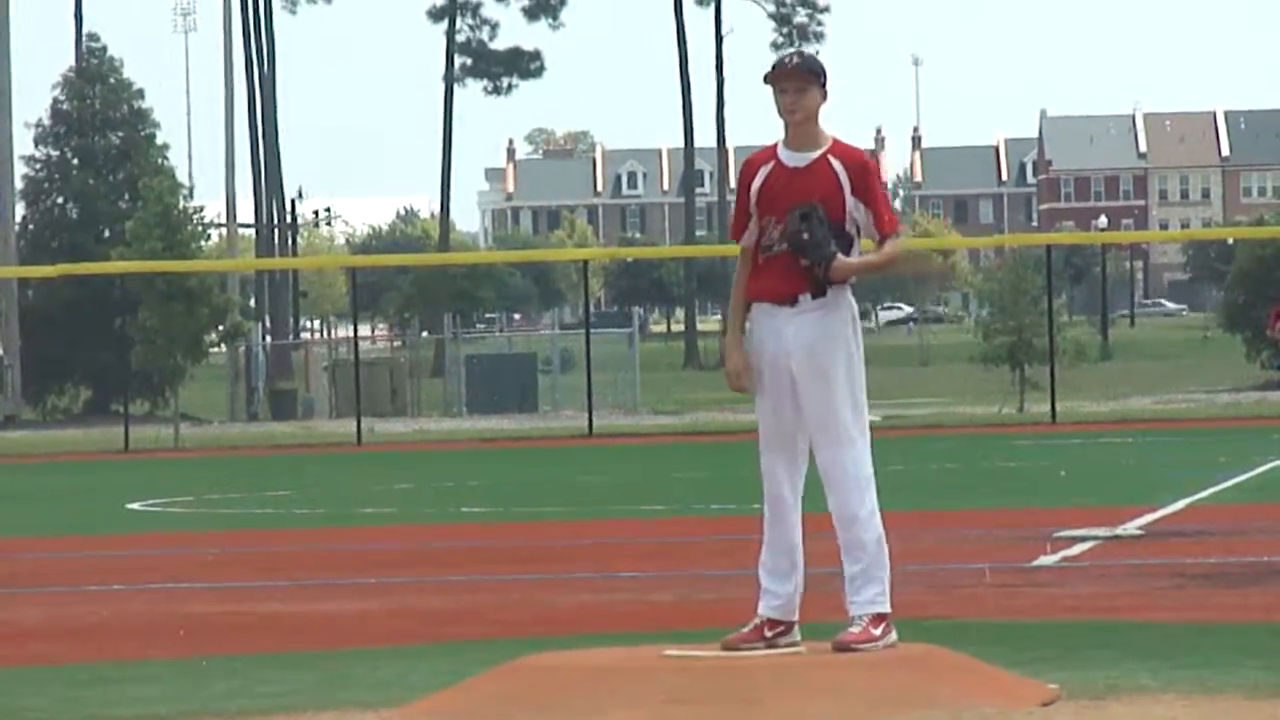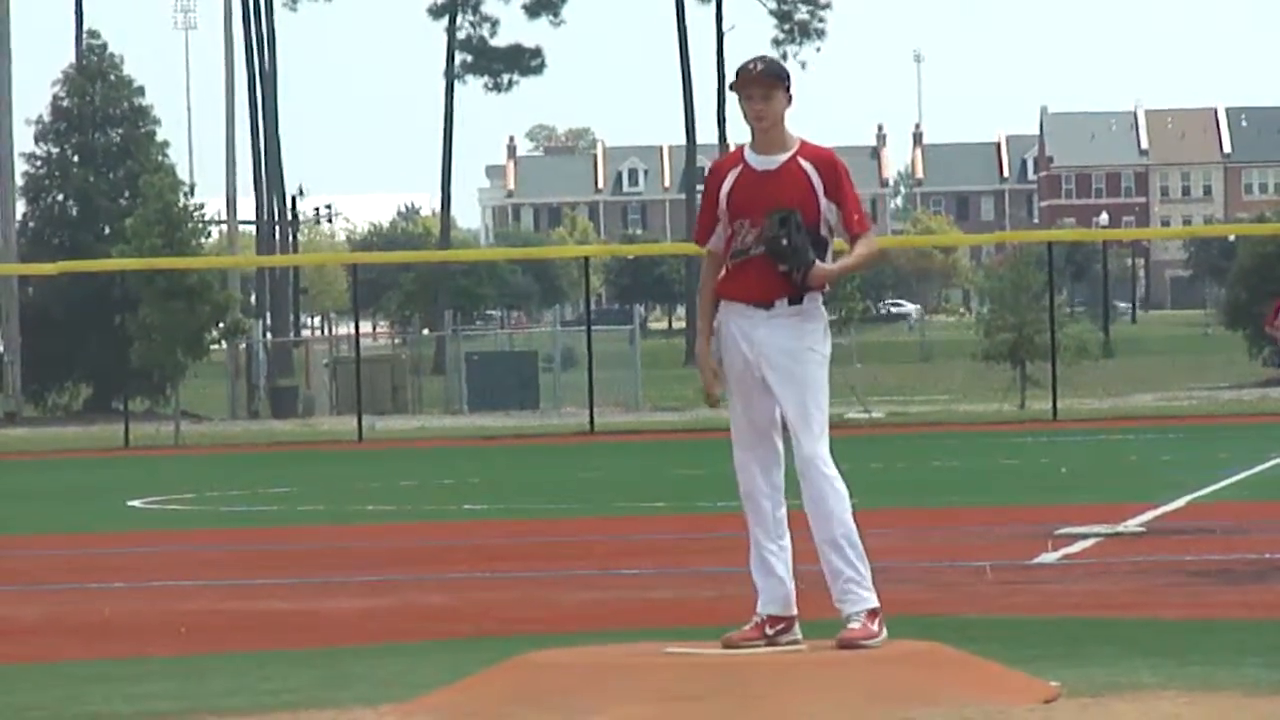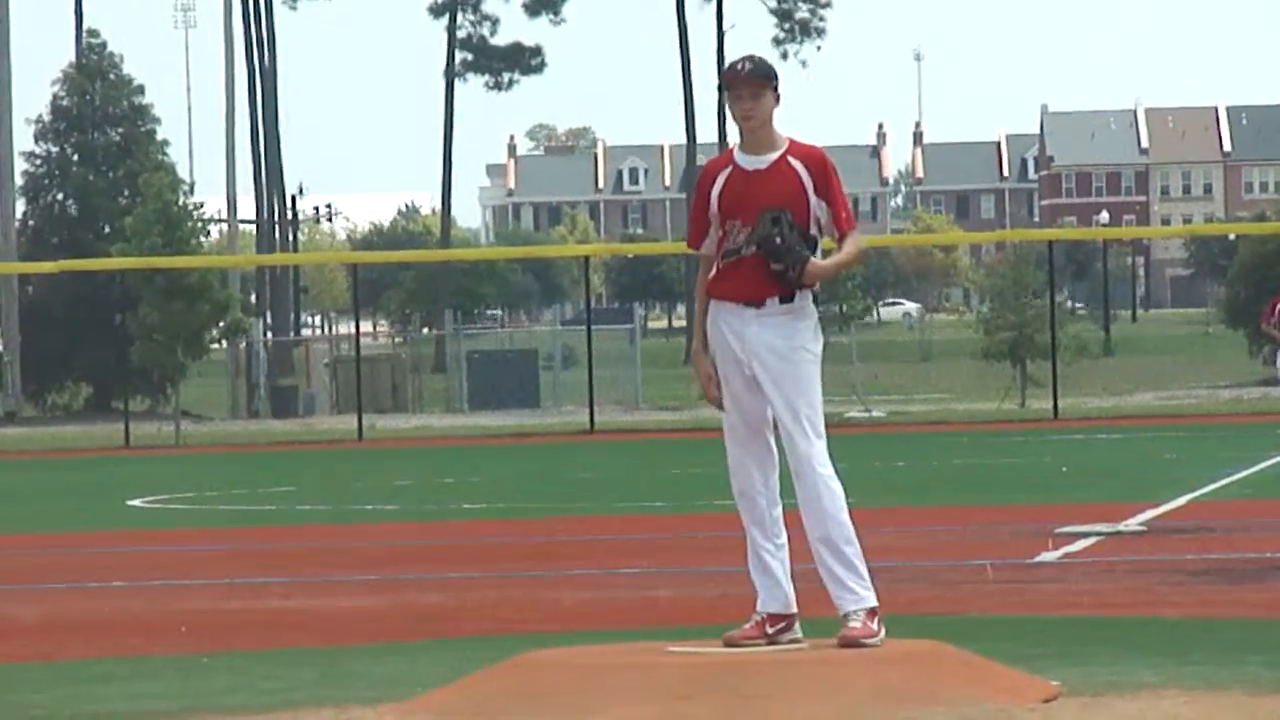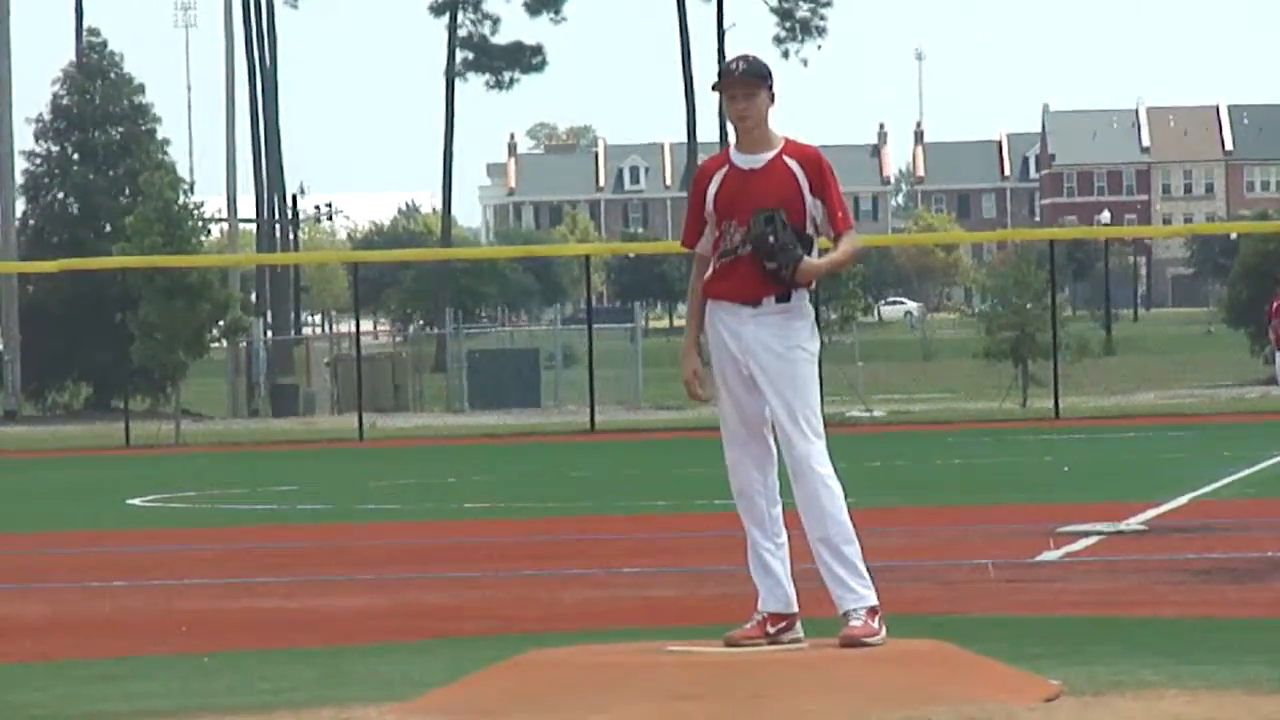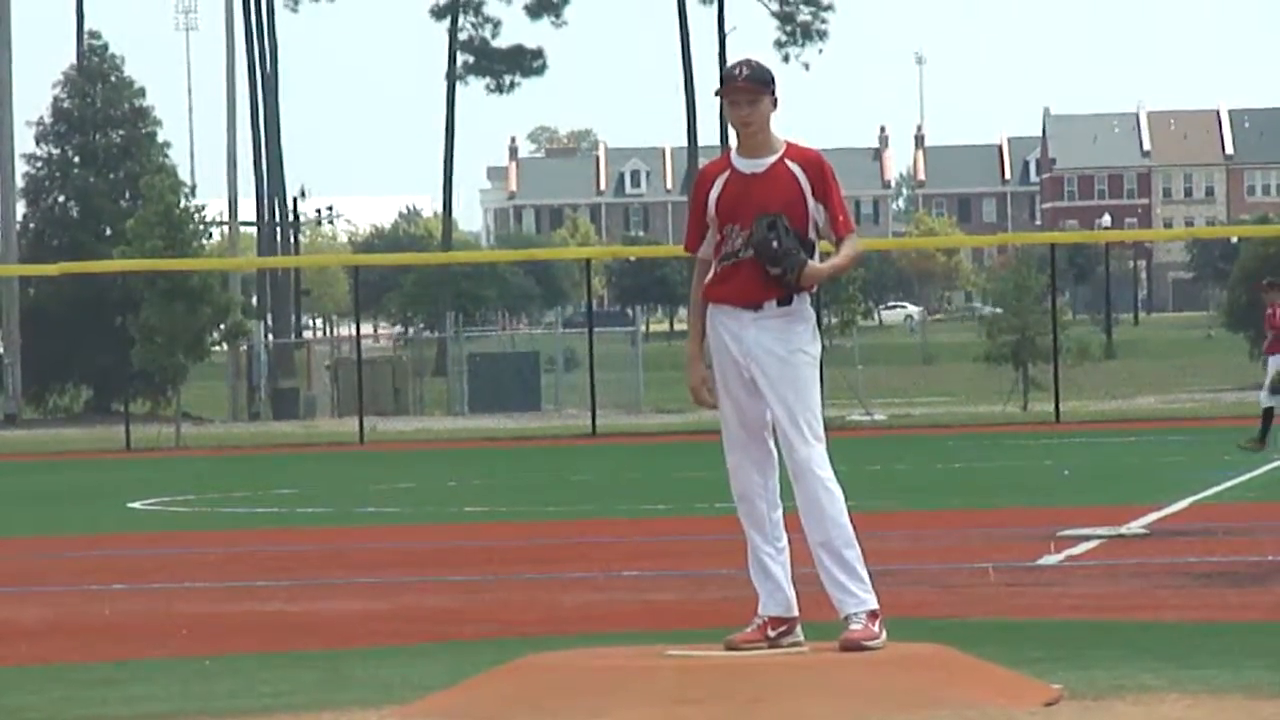
dt=0.4s
person 1, frame 1
left shoulder: (852, 164)
right shoulder: (756, 169)
left elbow: (893, 245)
right elbow: (746, 259)
left wrist: (854, 264)
right wrist: (735, 339)
left hip: (826, 319)
right hip: (770, 324)
left knee: (846, 463)
right knee: (778, 471)
left ankle: (872, 610)
right ankle: (777, 613)
person 1, frame 2
left shoulder: (822, 165)
right shoulder: (723, 173)
left elbow: (866, 242)
right elbow: (713, 263)
left wrist: (833, 269)
right wrist: (703, 343)
left hip: (797, 323)
right hip: (738, 324)
left knee: (812, 457)
right knee: (754, 466)
left ankle: (861, 604)
right ankle: (776, 609)
person 1, frame 3
left shoulder: (811, 163)
right shoulder: (713, 175)
left elbow: (852, 240)
right elbow: (705, 266)
left wrist: (827, 266)
right wrist: (699, 348)
left hip: (788, 322)
right hip: (728, 325)
left knee: (808, 457)
right knee: (748, 466)
left ankle: (860, 604)
right ankle: (776, 609)
person 1, frame 4
left shoulder: (806, 162)
right shoulder: (709, 175)
left elbow: (848, 240)
right elbow: (701, 265)
left wrist: (820, 264)
right wrist: (689, 347)
left hip: (784, 321)
right hip: (725, 324)
left knee: (807, 455)
right knee: (747, 466)
left ankle: (861, 603)
right ankle: (777, 608)
person 1, frame 5
left shoulder: (809, 166)
right shoulder: (710, 179)
left elbow: (850, 243)
right elbow: (702, 270)
left wrist: (823, 269)
right wrist: (694, 353)
left hip: (786, 324)
right hip: (727, 328)
left knee: (807, 459)
right knee: (748, 470)
left ankle: (861, 606)
right ankle: (777, 612)
